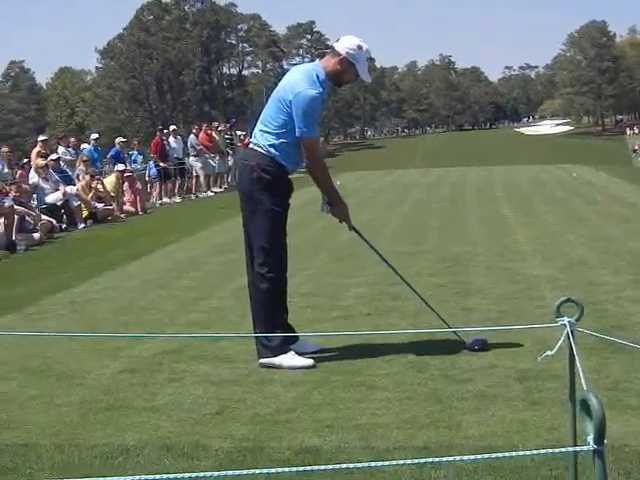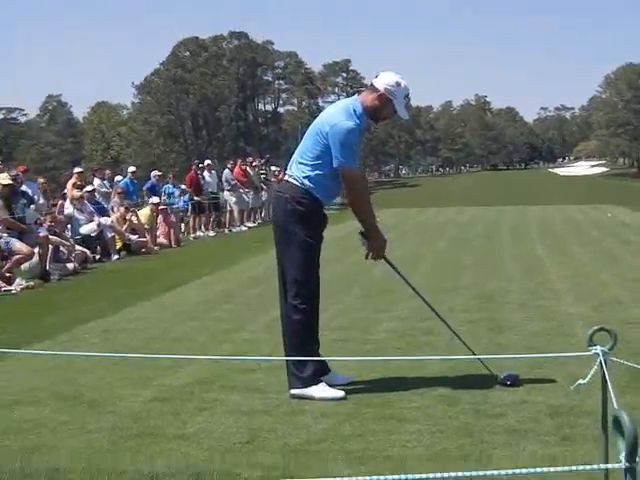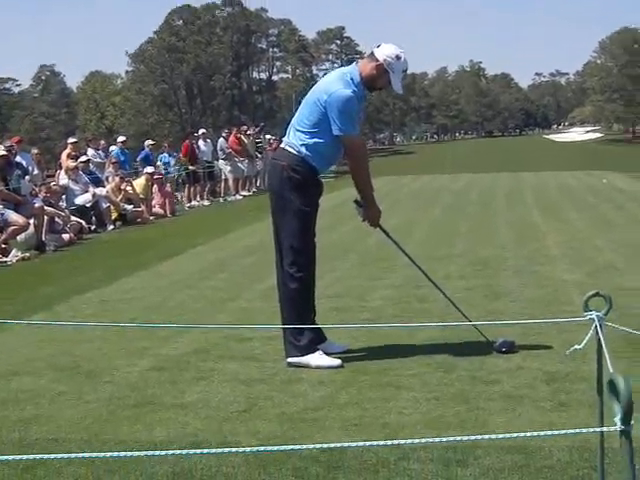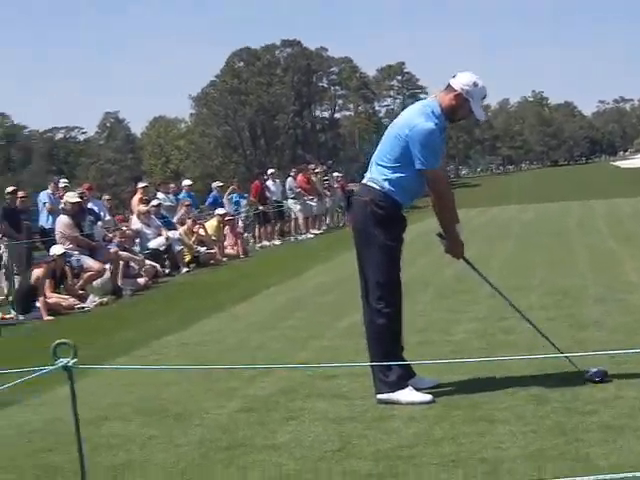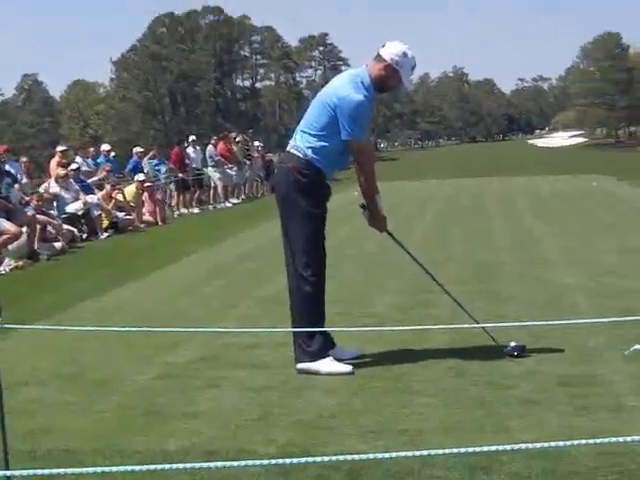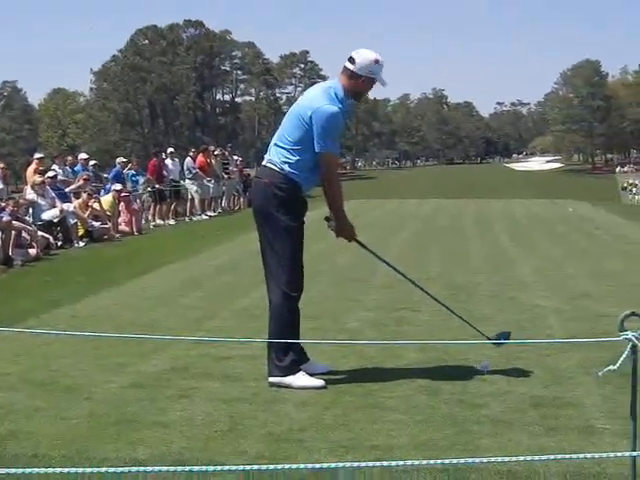
dt=0.4s
person 1, frame 1
left shoulder: (307, 73)
right shoulder: (309, 92)
left elbow: (310, 149)
right elbow: (311, 156)
left wrist: (330, 192)
right wrist: (335, 200)
left hip: (266, 171)
right hip: (263, 172)
left knee: (273, 259)
right knee: (266, 261)
left ankle: (282, 335)
right ankle: (272, 348)
person 1, frame 2
left shoulder: (350, 115)
right shoulder: (345, 124)
left elbow: (358, 180)
right elbow: (352, 188)
left wrist: (373, 228)
right wrist: (373, 234)
left hip: (303, 205)
right hip: (296, 205)
left knee: (306, 291)
right knee: (299, 293)
left ankle: (314, 368)
right ankle: (303, 379)
person 1, frame 3
left shoulder: (350, 84)
right shoulder: (343, 92)
left elbow: (358, 147)
right elbow: (354, 154)
left wrist: (369, 195)
right wrist: (369, 203)
left hip: (300, 173)
right hip: (292, 173)
left knee: (302, 260)
right knee: (295, 262)
left ankle: (310, 337)
right ankle: (300, 347)
person 1, frame 4
left shoulder: (429, 116)
right shoulder: (425, 126)
left elbow: (440, 180)
right elbow: (437, 187)
left wrist: (454, 224)
right wrist: (452, 236)
left hip: (383, 208)
right hip: (376, 209)
left knee: (388, 296)
right knee: (381, 298)
left ankle: (399, 372)
right ankle: (389, 383)
person 1, frame 5
left shoulder: (357, 83)
right shoulder: (354, 96)
left elbow: (364, 153)
right elbow: (362, 158)
left wrist: (372, 197)
right wrist: (374, 209)
left hip: (304, 176)
right hip: (300, 177)
left knee: (312, 264)
right knee: (307, 266)
left ankle: (318, 343)
right ankle: (310, 353)
person 1, frame 6
left shoulder: (324, 93)
right shoulder: (329, 109)
left elbow: (325, 169)
right elbow: (329, 172)
left wrist: (336, 213)
right wrist: (341, 220)
left hip: (276, 187)
right hip: (279, 190)
left knee: (286, 278)
right knee: (286, 280)
left ankle: (291, 357)
right ankle: (283, 368)
